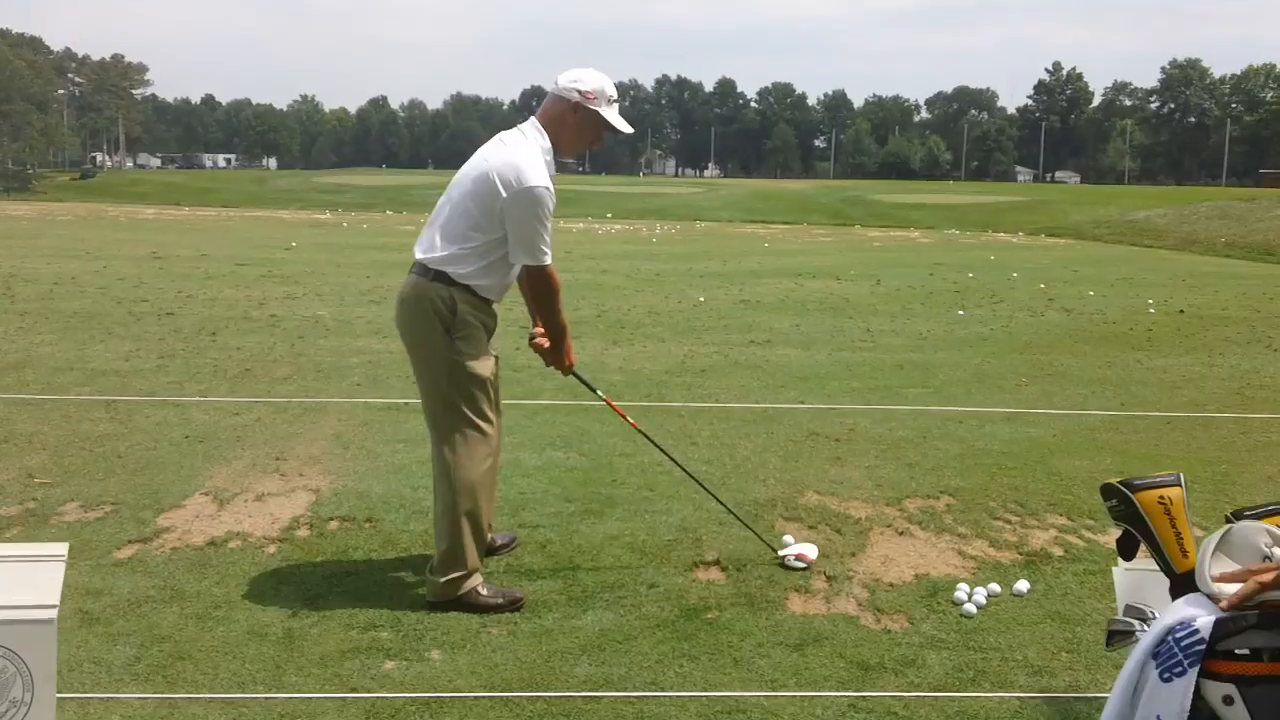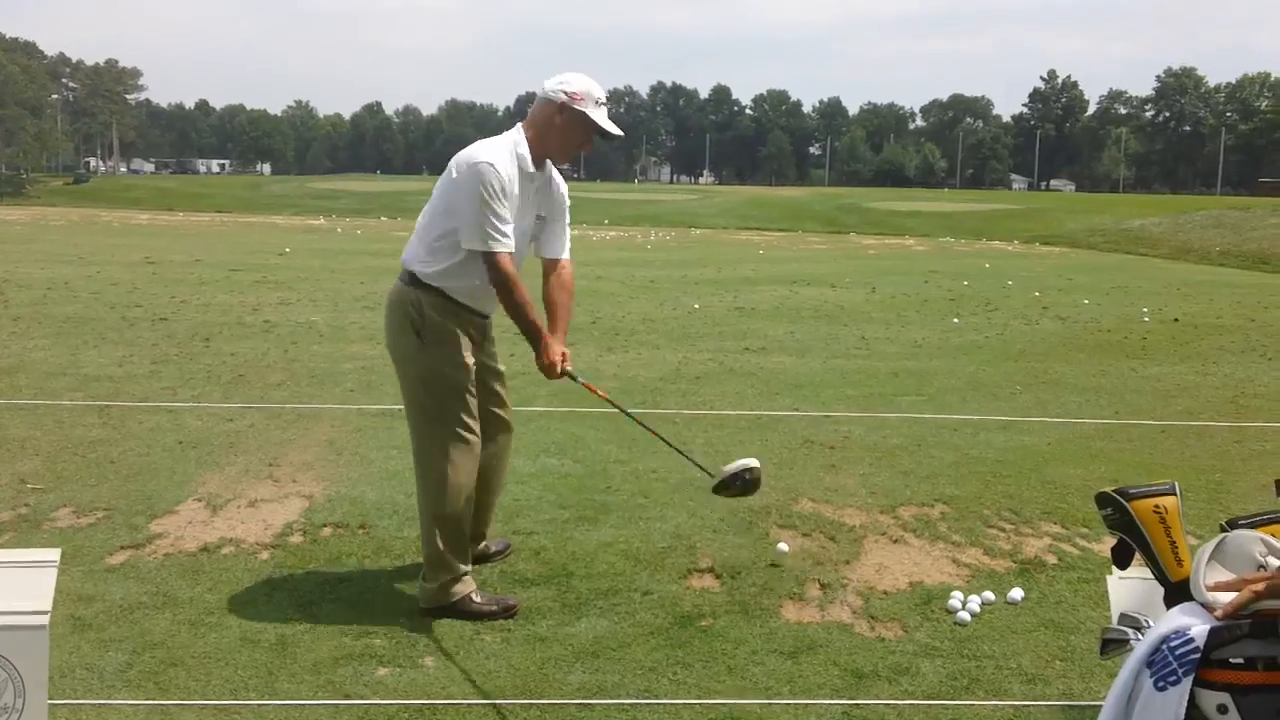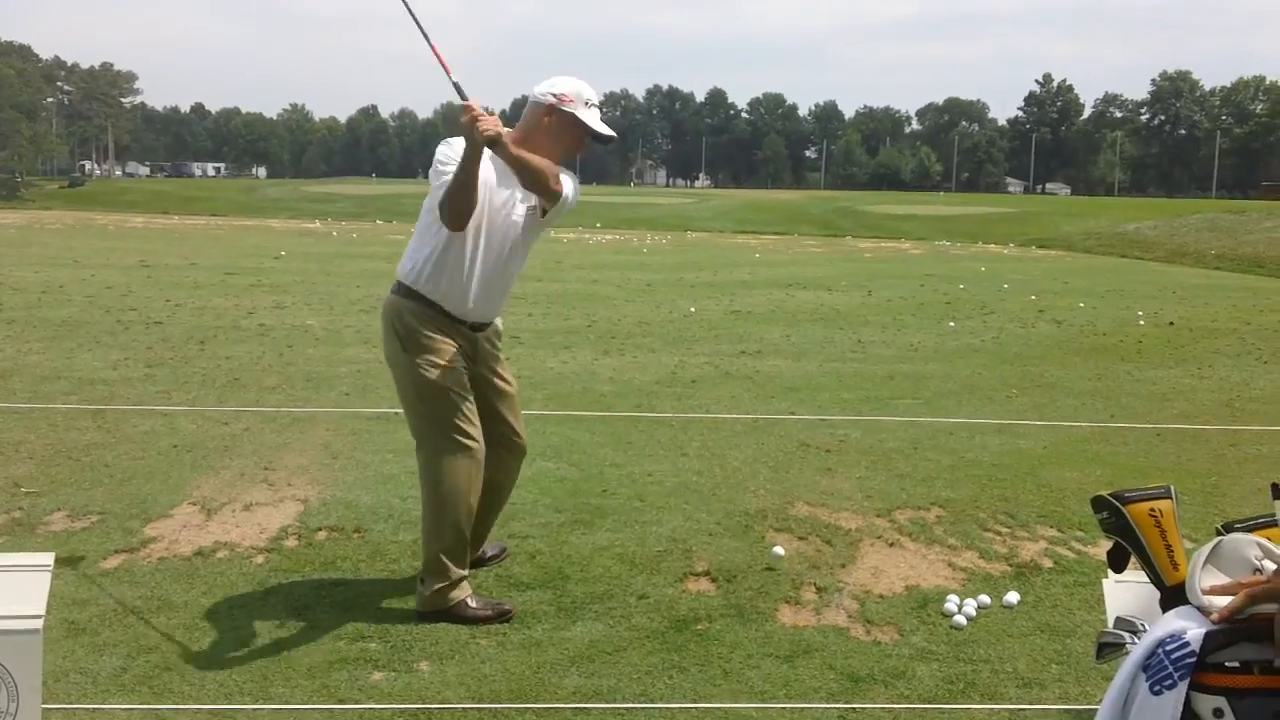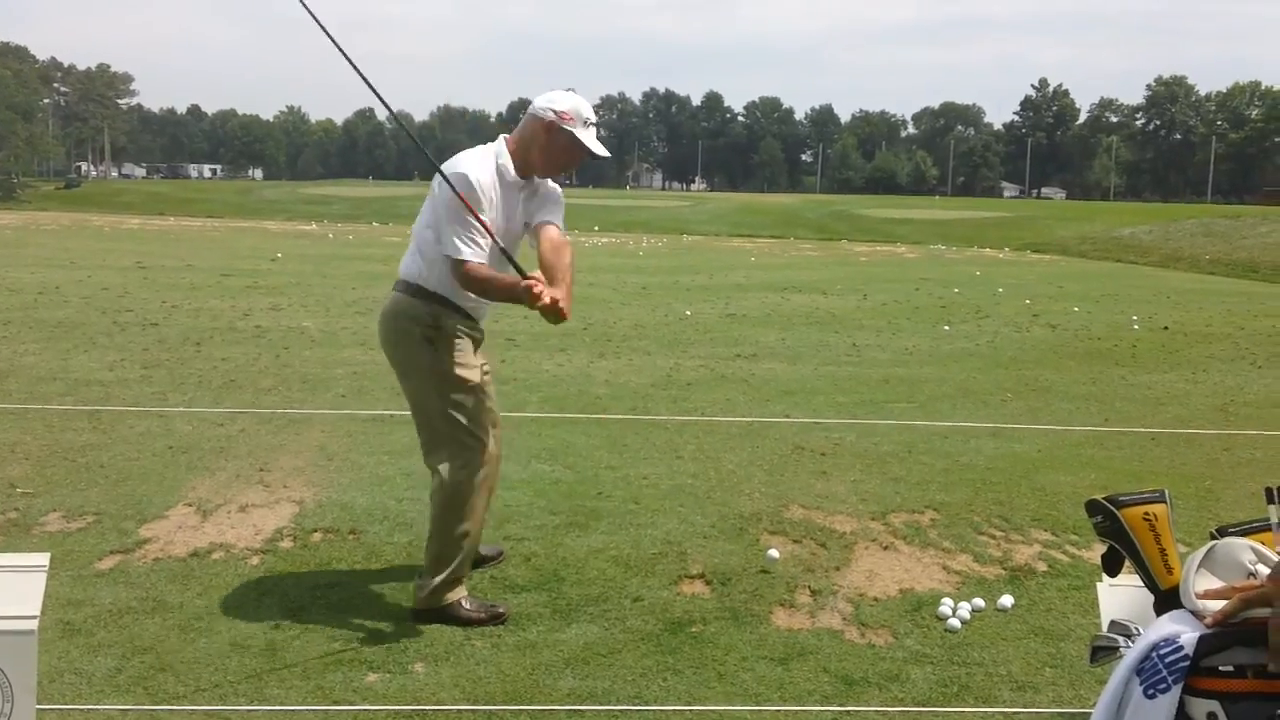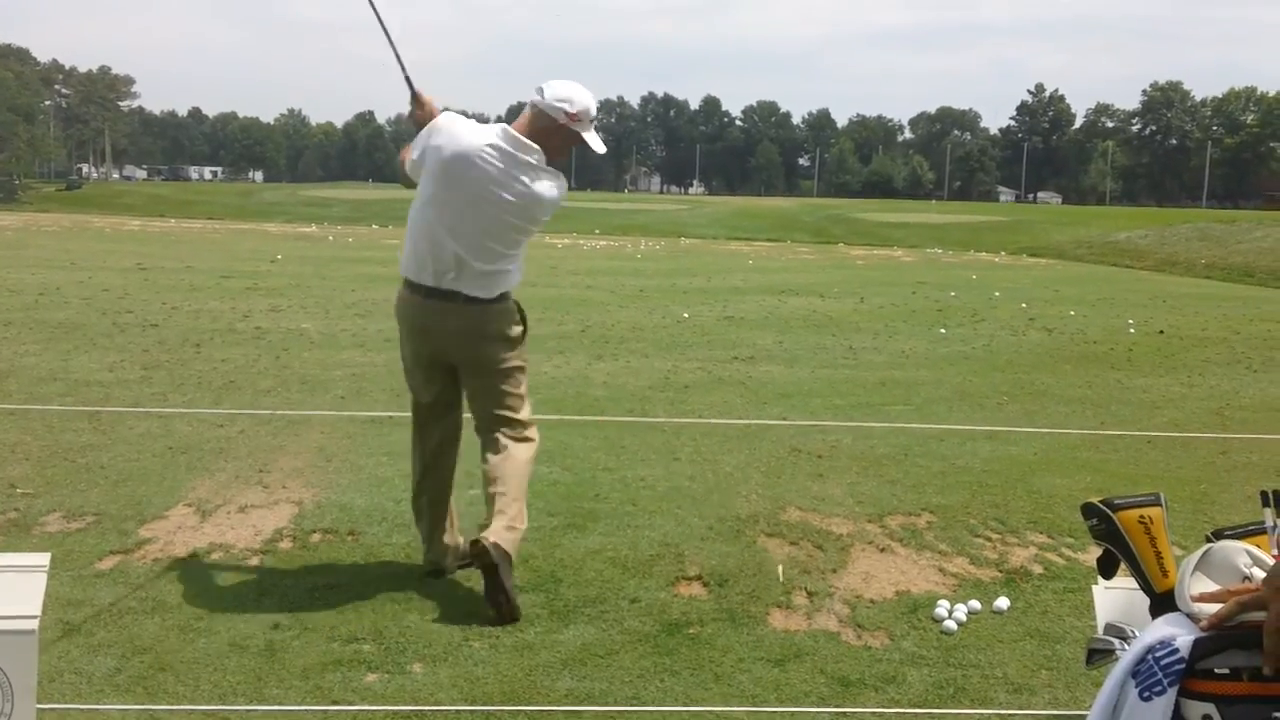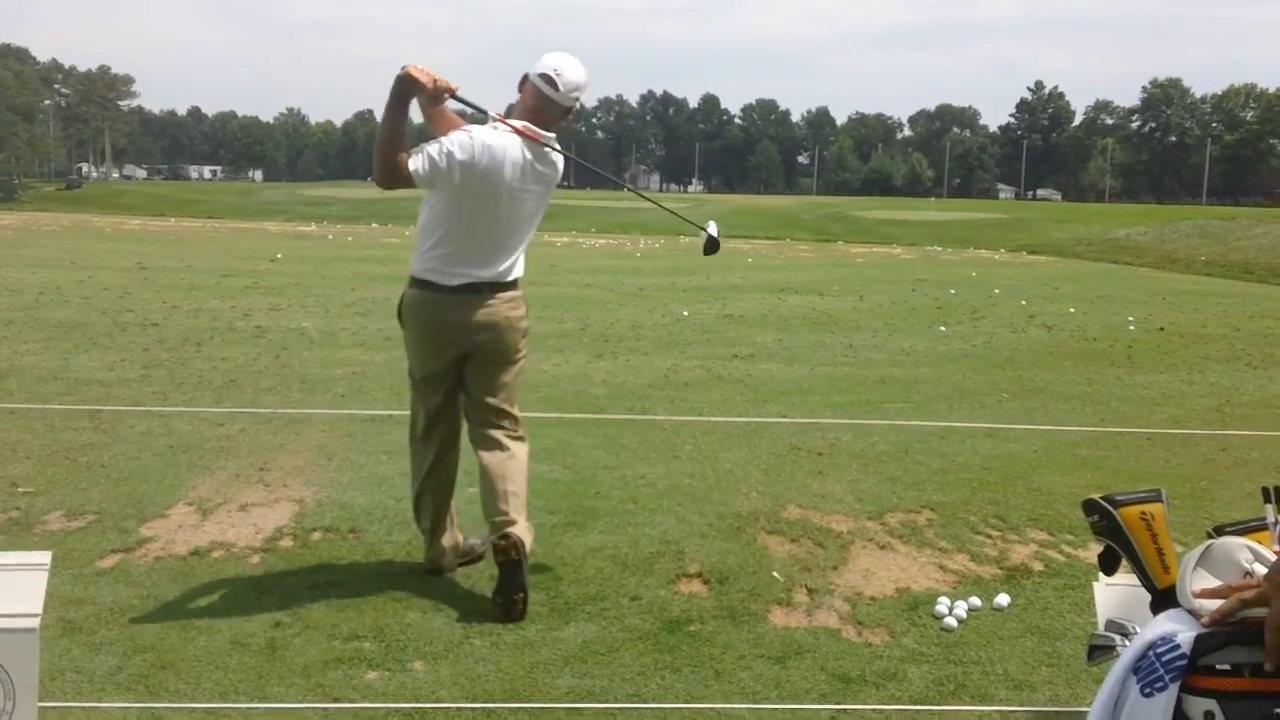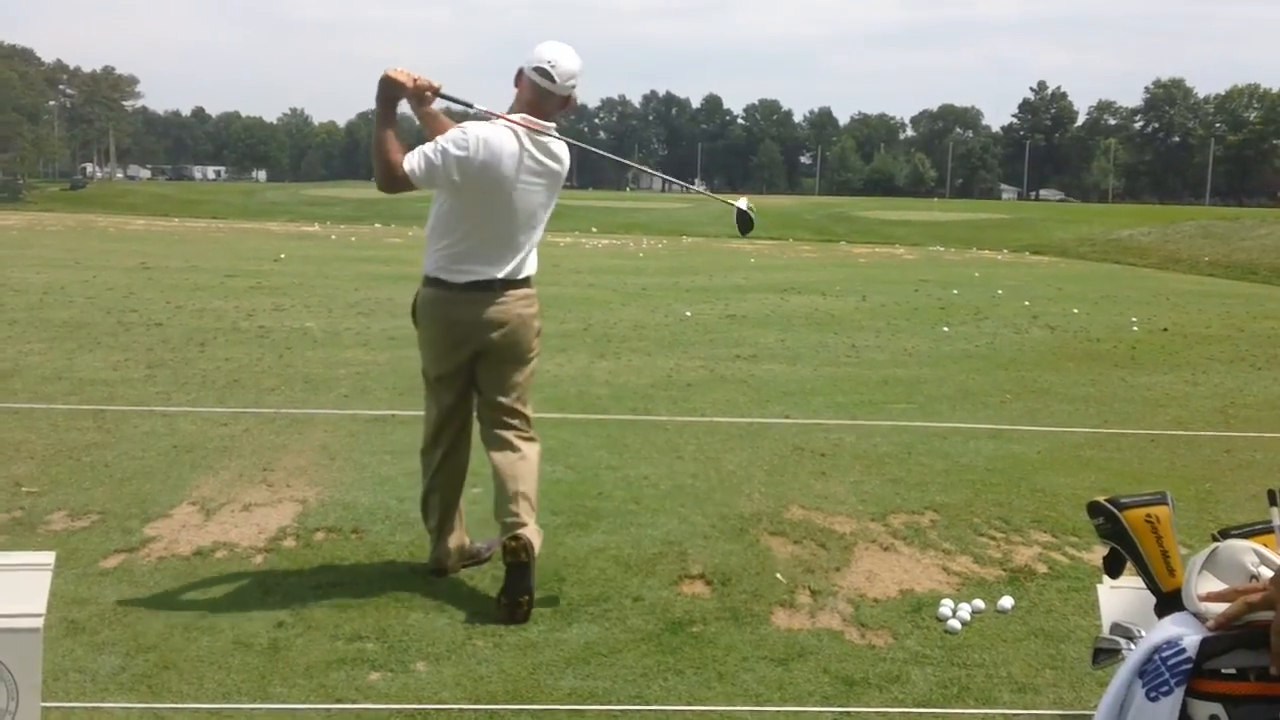
dt=0.3s
person 1, frame 1
left shoulder: (516, 144)
right shoulder: (529, 177)
left elbow: (528, 264)
right elbow: (538, 272)
left wrist: (539, 323)
right wrist: (560, 337)
left hip: (450, 300)
right hip: (446, 305)
left knee: (477, 426)
right knee: (468, 436)
left ankle: (471, 533)
right ankle: (454, 579)
person 1, frame 2
left shoulder: (554, 187)
right shoulder: (483, 162)
left elbow: (559, 264)
right elbow: (495, 266)
left wrist: (558, 338)
right wrist: (537, 339)
left hip: (471, 317)
right hip: (428, 311)
left knee: (493, 429)
right knee: (452, 444)
left ankle: (466, 541)
right ankle: (446, 585)
person 1, frame 3
left shoulder: (561, 183)
right shoulder: (456, 152)
left elbow: (540, 180)
right elbow: (454, 218)
left wrist: (503, 143)
right wrist: (477, 147)
left hip: (479, 330)
right hip: (422, 322)
left knee: (507, 447)
right knee: (457, 450)
left ankle: (465, 545)
right ankle: (442, 590)
person 1, frame 4
left shoulder: (543, 190)
right shoulder: (470, 175)
left elbow: (553, 243)
right elbow: (466, 271)
left wrist: (555, 289)
right wrist: (524, 289)
left hip: (451, 322)
right hip: (427, 320)
left knee: (461, 436)
right knee: (468, 450)
left ankle: (456, 545)
right ankle: (441, 590)
person 1, frame 5
left shoulder: (447, 132)
right shoulder: (549, 190)
left elbow: (410, 169)
left wrist: (423, 115)
left hip: (416, 306)
right hip: (485, 319)
left knee: (433, 432)
right knee: (511, 433)
left ankle: (441, 545)
right ankle: (499, 543)
person 1, frame 6
left shoulder: (478, 146)
right shoulder: (550, 163)
left elbow: (389, 175)
left wrist: (400, 98)
right wrist: (433, 101)
left hip: (431, 304)
right hip: (498, 309)
left knee: (433, 430)
right knee: (499, 427)
left ankle: (441, 544)
right ankle: (511, 537)
person 1, frame 7
left shoulder: (479, 141)
right shoulder: (558, 156)
left elbow: (391, 177)
left wrist: (388, 104)
right wrist: (425, 107)
left hip: (446, 303)
right hip: (512, 306)
left knee: (445, 429)
right knee: (512, 428)
left ankle: (446, 545)
right ankle: (521, 539)
